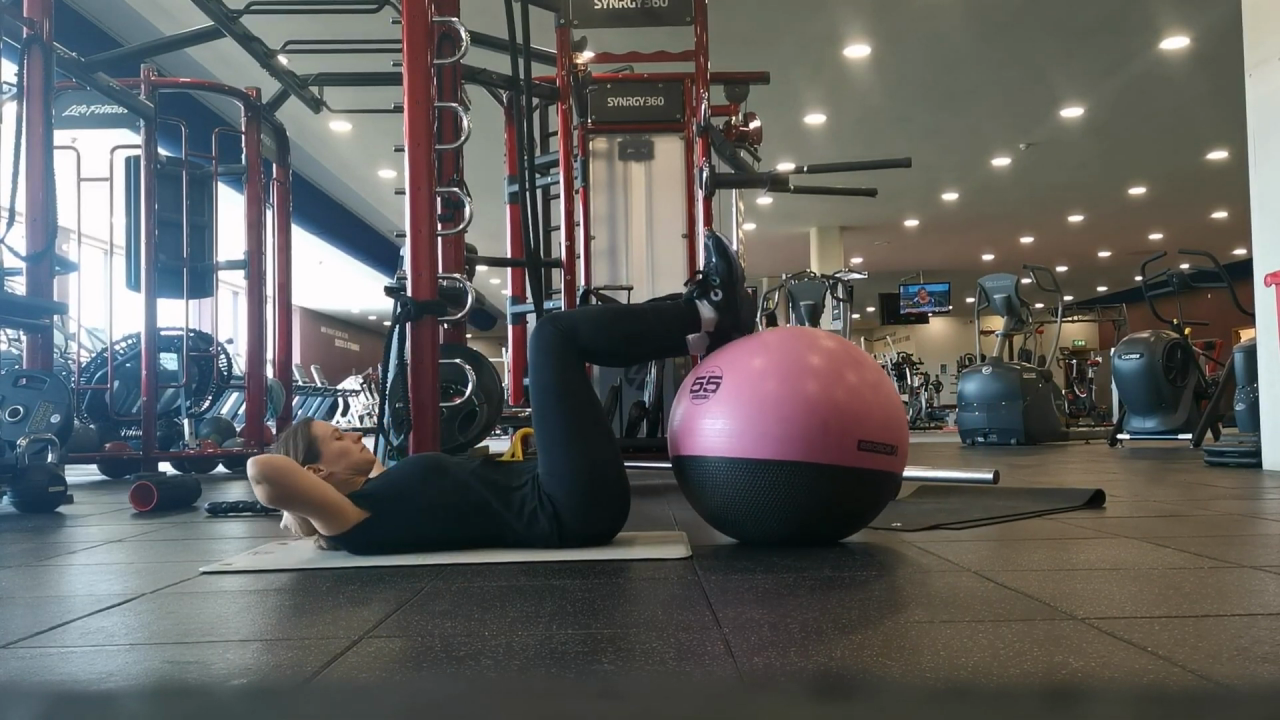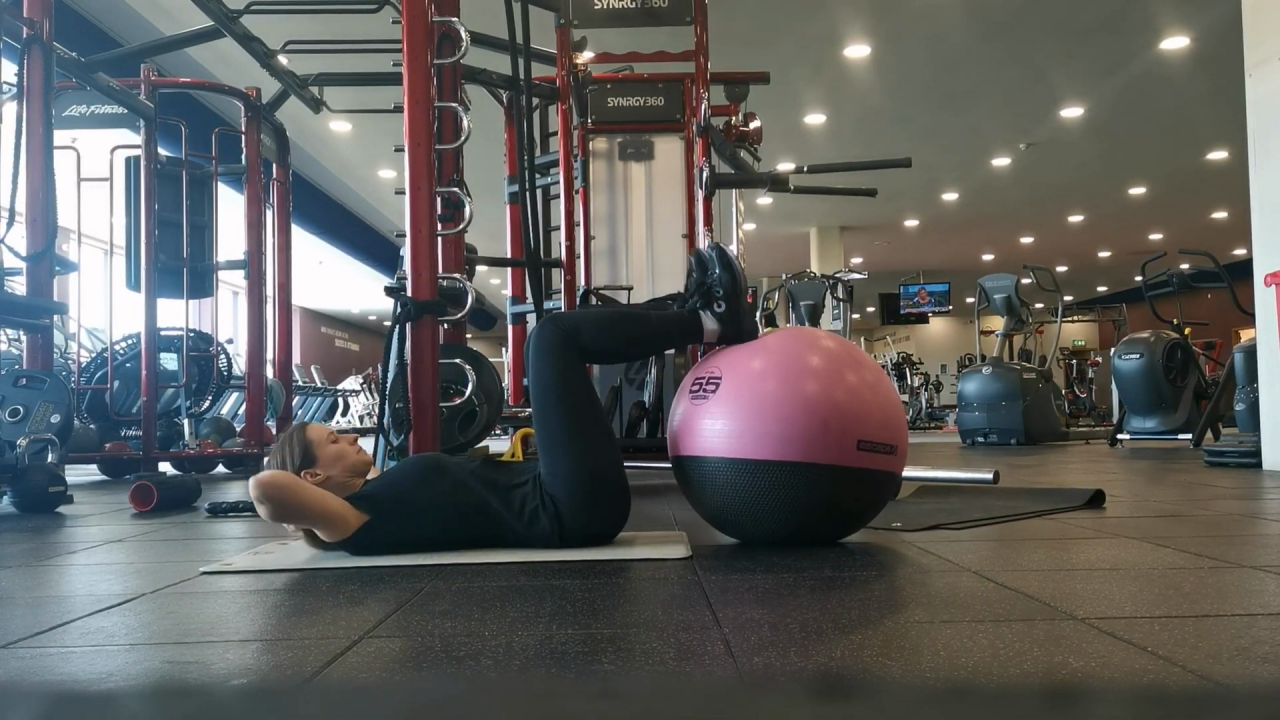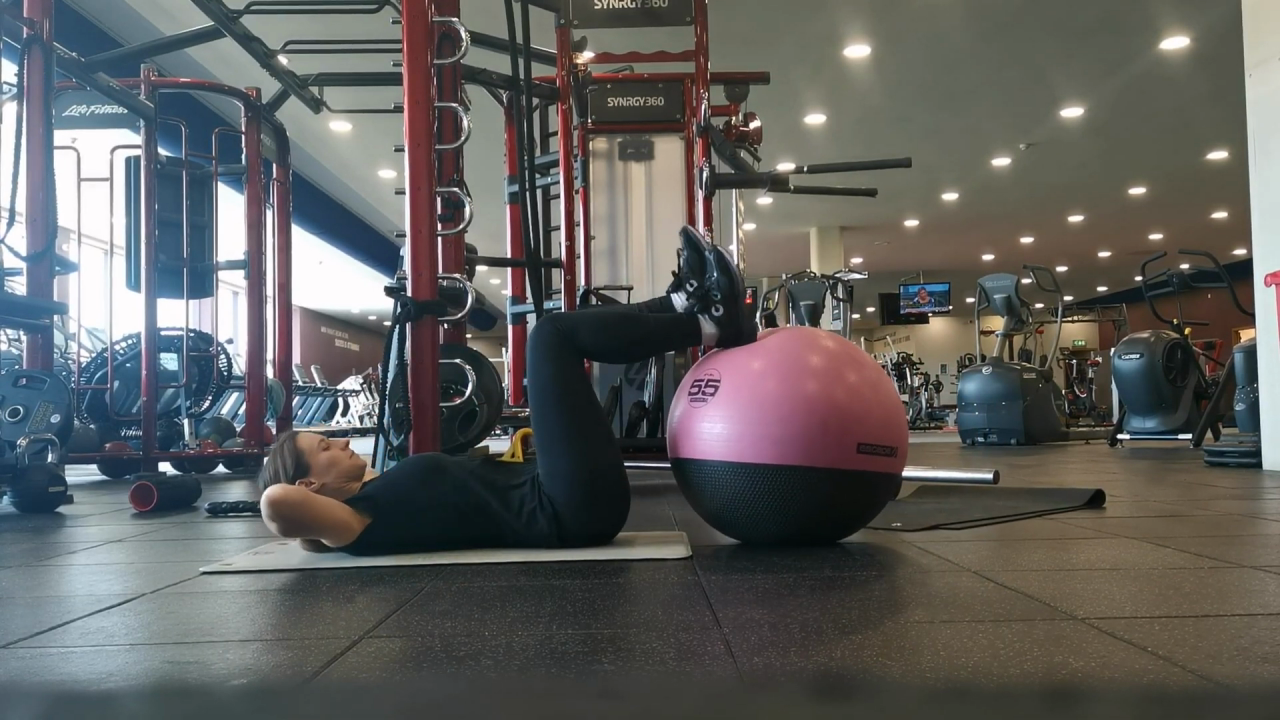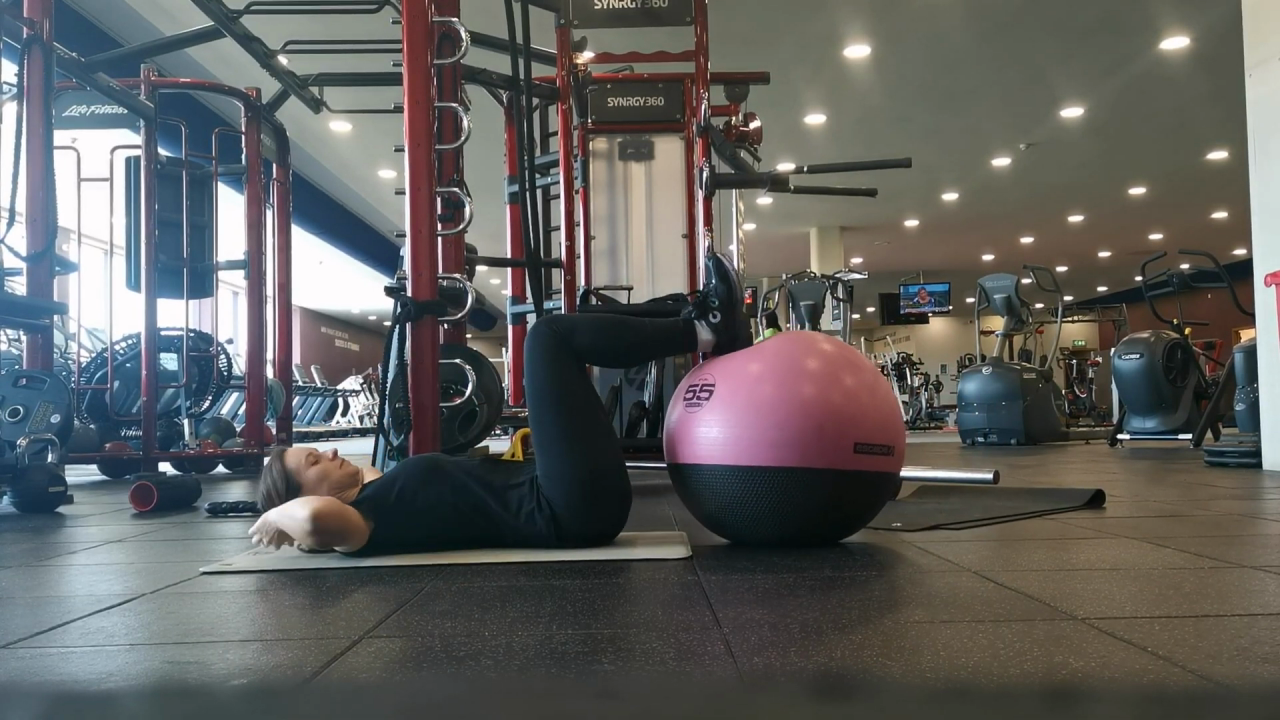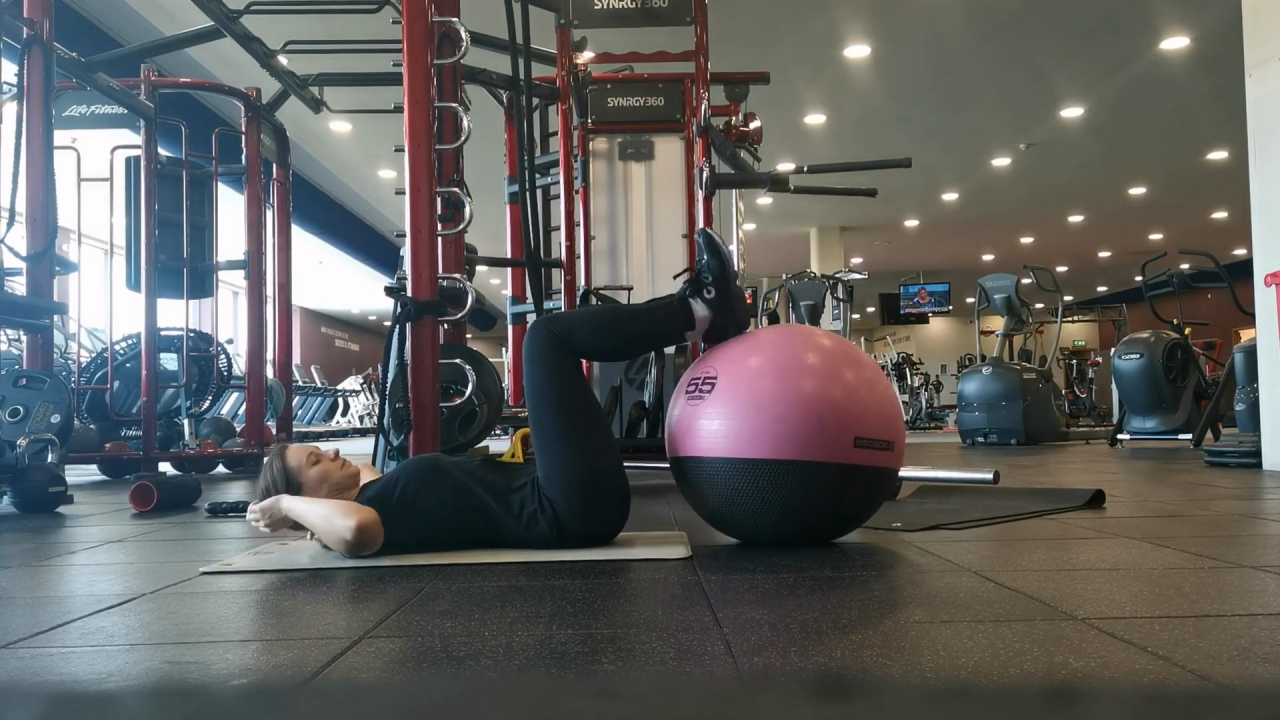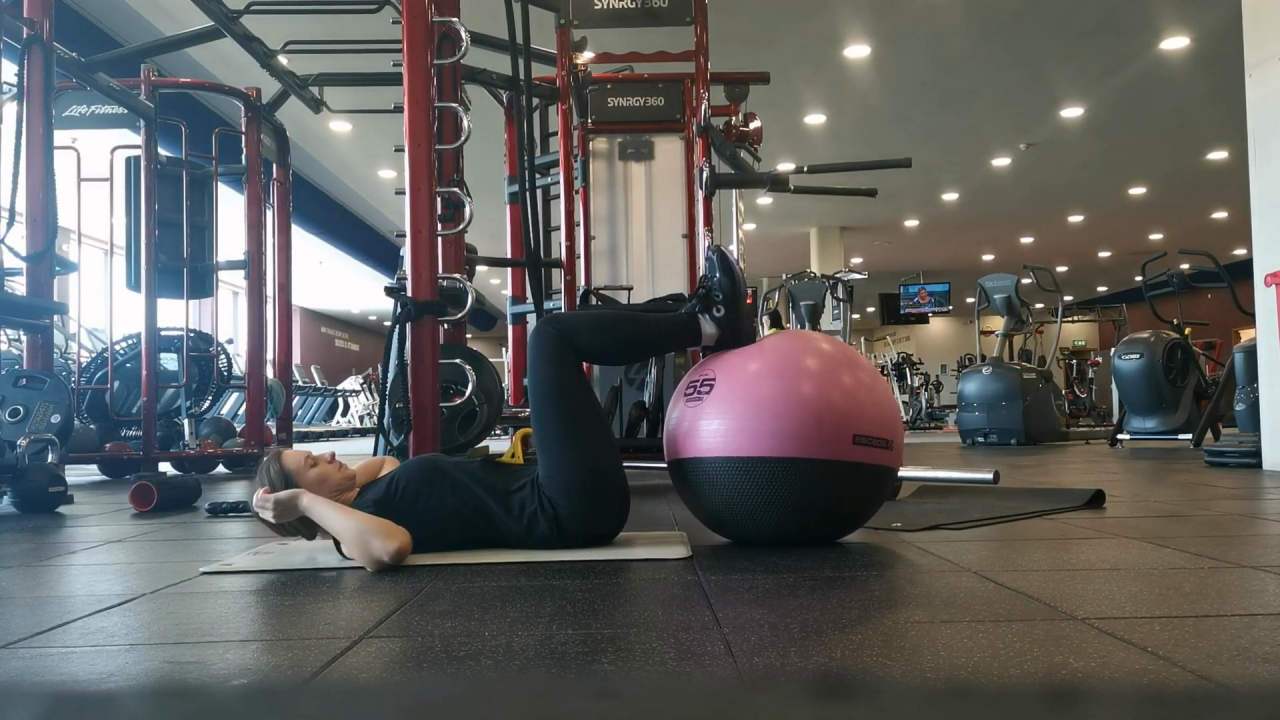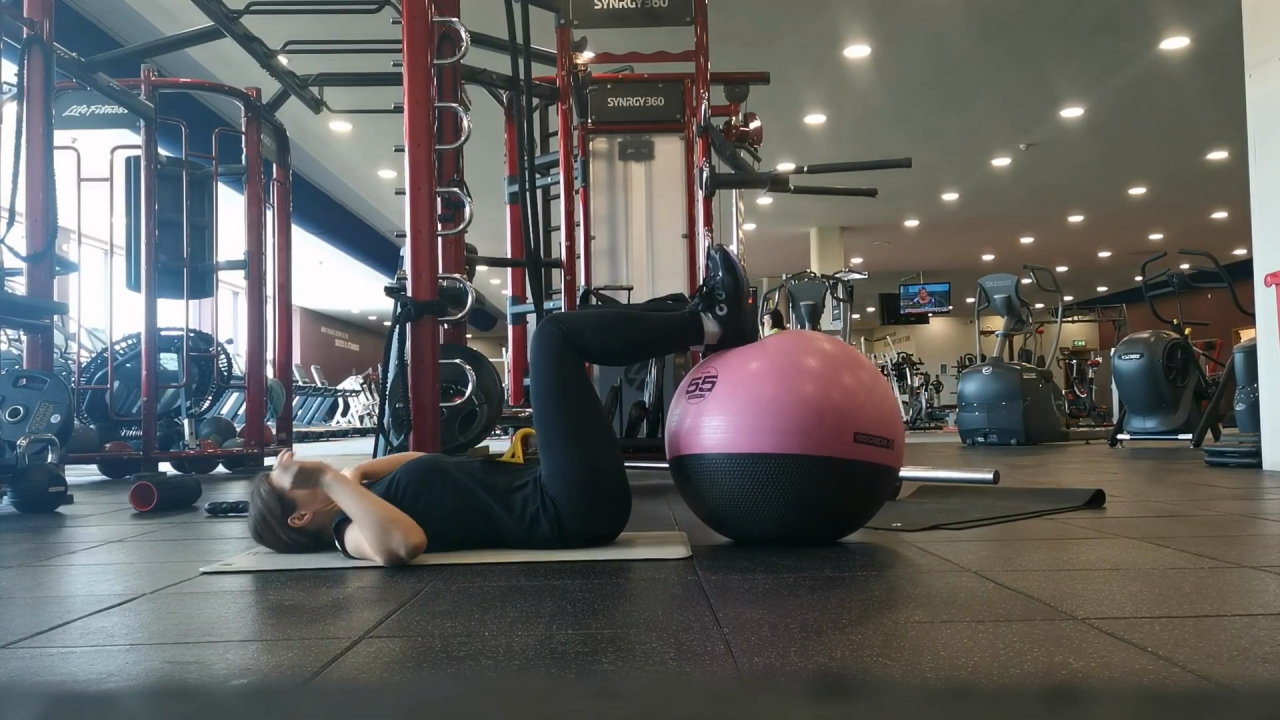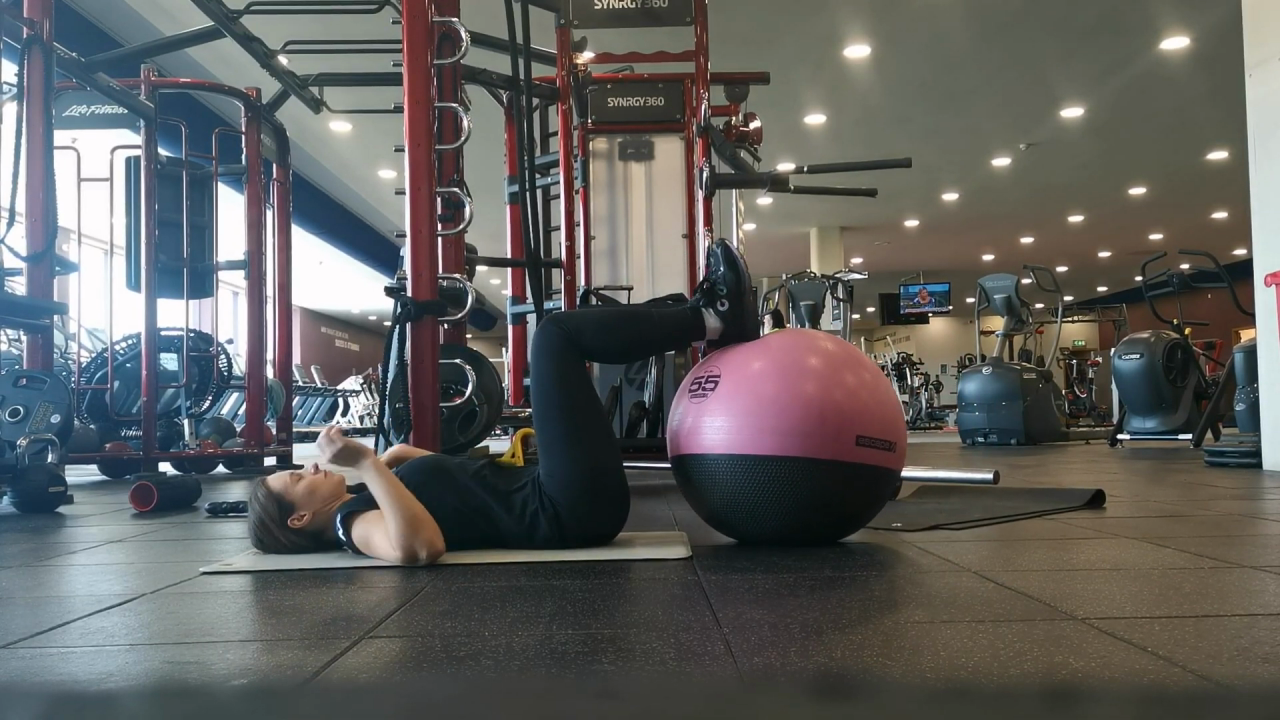
dt=0.2s
person 1, frame 1
left shoulder: (369, 496)
right shoulder: (351, 523)
left elbow: (367, 466)
right elbow: (262, 469)
right wrist: (299, 513)
left hip: (567, 506)
right hip: (574, 513)
left knee: (562, 339)
right knee: (553, 333)
left ankle: (700, 334)
right ankle: (706, 313)
person 1, frame 2
left shoulder: (366, 499)
right shoulder: (350, 522)
right elbow: (264, 487)
right wrist: (303, 521)
left hip: (568, 505)
right hip: (574, 512)
left knee: (562, 338)
right knee: (554, 332)
left ankle: (691, 319)
right ankle: (711, 323)
person 1, frame 3
left shoulder: (369, 499)
right shoulder: (354, 527)
left elbow: (371, 476)
right elbow: (280, 502)
right wrist: (284, 516)
left hip: (570, 505)
right hip: (575, 511)
left knee: (561, 338)
right knee: (552, 333)
left ankle: (684, 307)
right ankle: (709, 327)
person 1, frame 4
left shoulder: (365, 503)
right shoulder: (354, 525)
left elbow: (366, 474)
right elbow: (318, 513)
right wrist: (278, 517)
left hip: (571, 505)
right hip: (574, 512)
left knee: (559, 341)
right knee: (549, 335)
left ankle: (698, 331)
right ankle: (704, 334)
person 1, frame 5
left shoulder: (367, 497)
right shoulder: (354, 517)
left elbow: (361, 474)
right elbow: (360, 527)
right wrist: (289, 506)
left hip: (572, 507)
right hip: (575, 512)
left knee: (554, 339)
right knee: (546, 333)
left ankle: (694, 316)
right ankle: (700, 313)
person 1, frame 6
left shoulder: (363, 503)
right shoulder: (354, 534)
left elbow: (386, 463)
right elbow: (391, 548)
left wrist: (347, 480)
right wrist: (303, 498)
left hip: (563, 503)
right hip: (573, 511)
left knee: (559, 341)
right knee: (551, 334)
left ankle: (699, 324)
right ankle: (709, 327)
person 1, frame 7
left shoulder: (366, 499)
right shoulder: (353, 529)
left elbow: (424, 463)
right elbow: (404, 545)
left wrist: (355, 469)
right wrist: (324, 480)
left hip: (562, 503)
right hip: (573, 511)
left knee: (562, 340)
right knee: (555, 333)
left ankle: (701, 322)
right ankle: (711, 326)
person 1, frame 8
left shoulder: (367, 503)
right shoulder: (354, 519)
right elbow: (420, 549)
left wrist: (384, 460)
right wrist: (365, 465)
left hip: (563, 504)
right hip: (573, 511)
left knee: (563, 339)
right knee: (556, 333)
left ankle: (702, 317)
right ankle: (713, 322)
